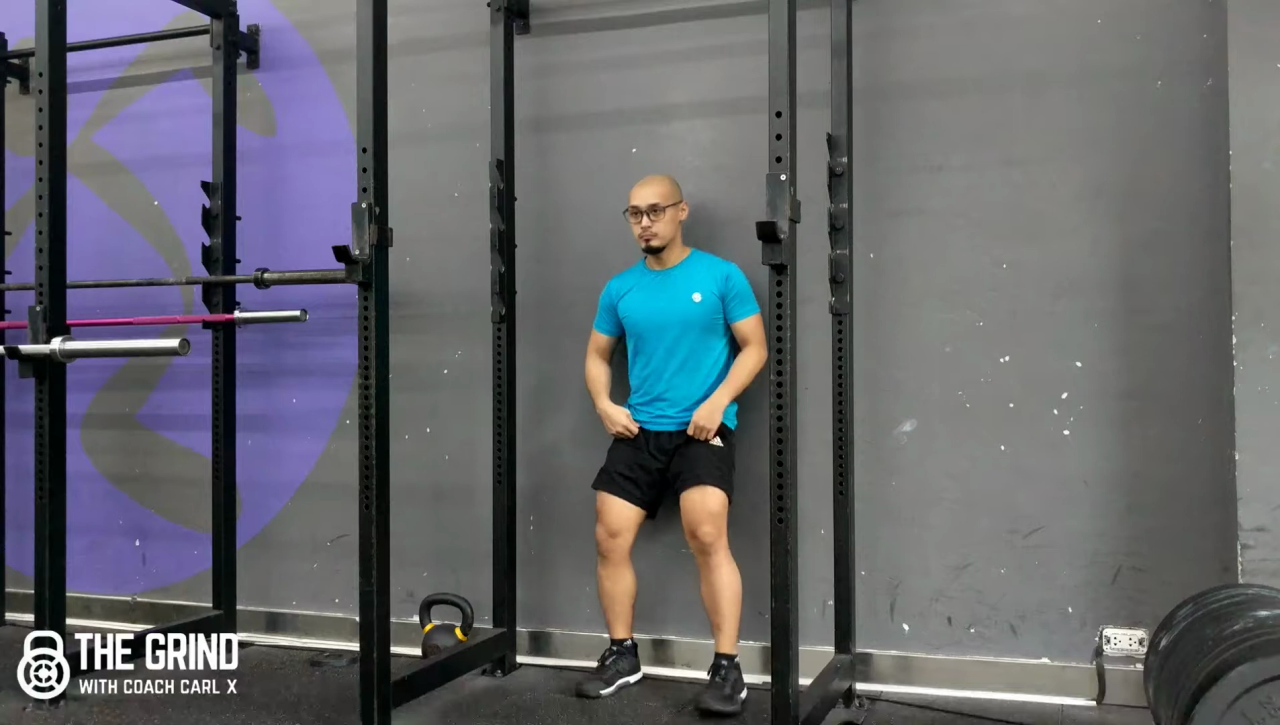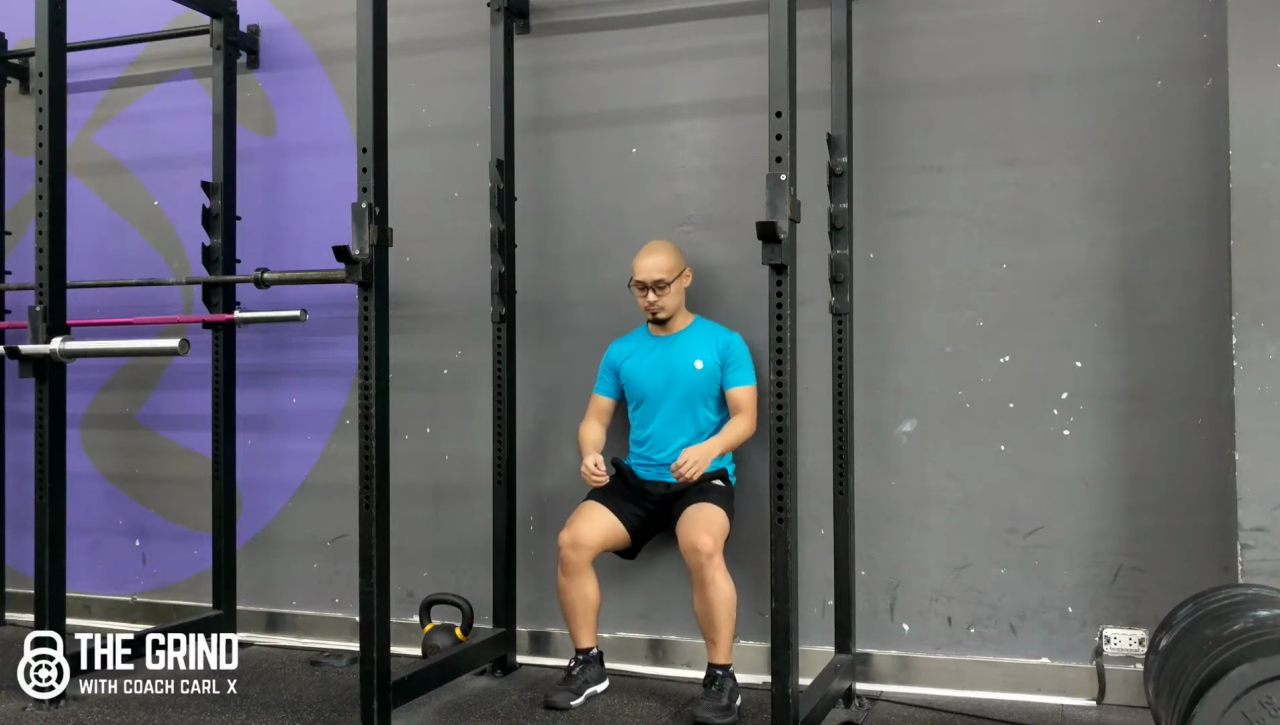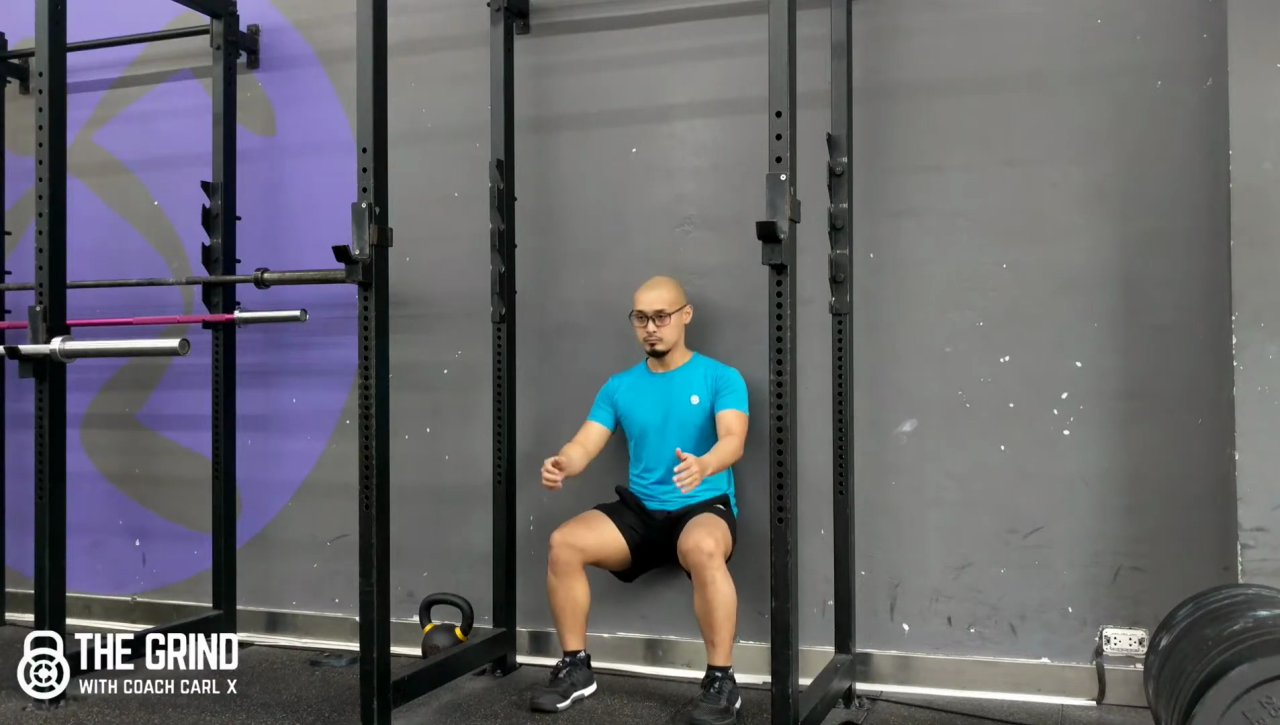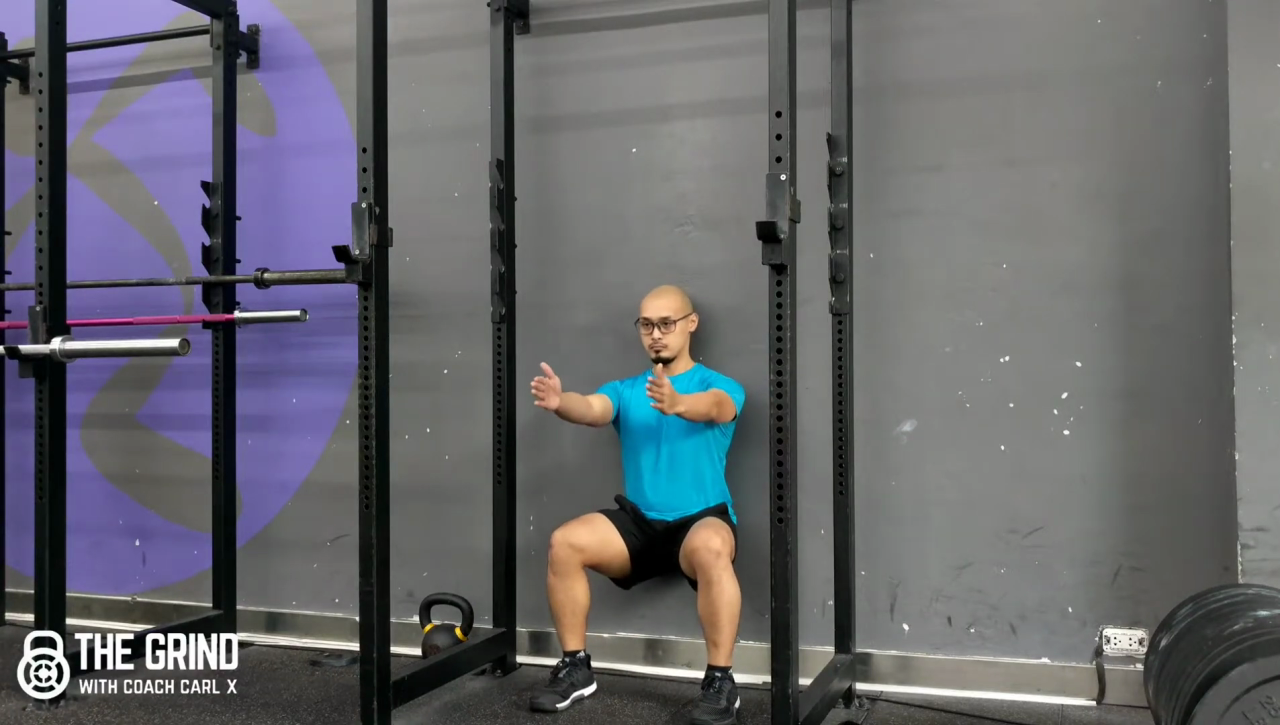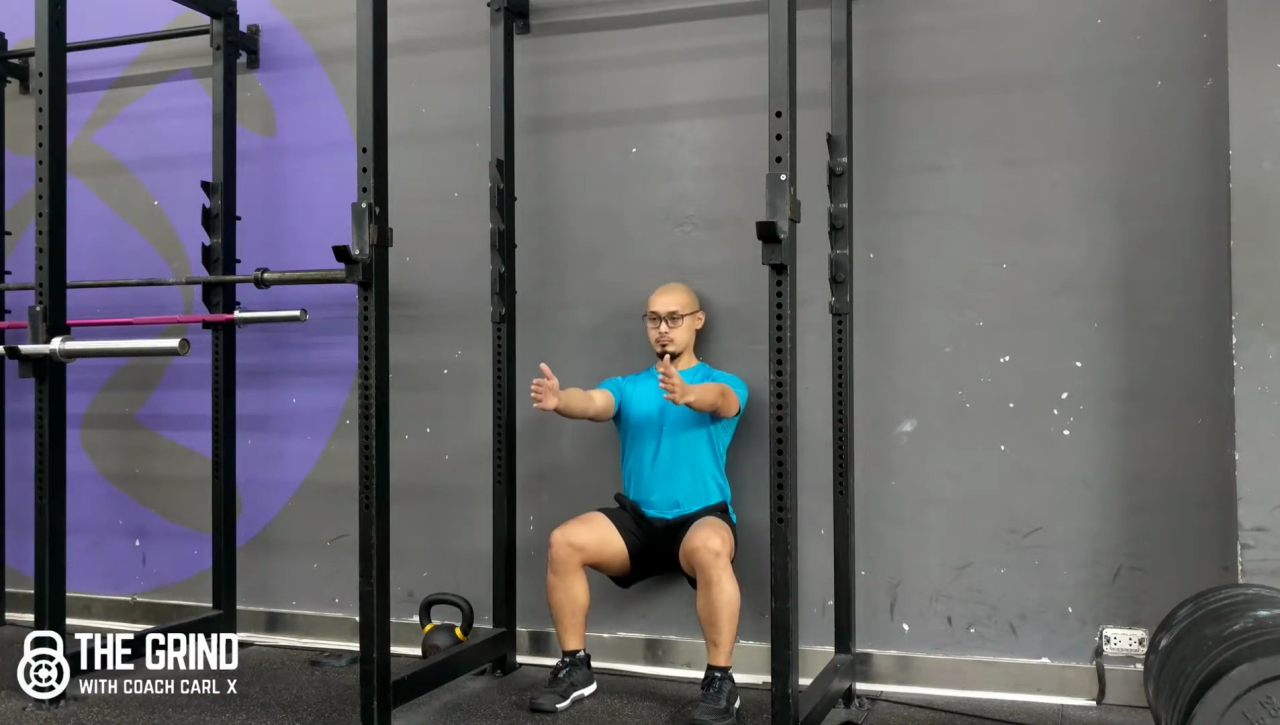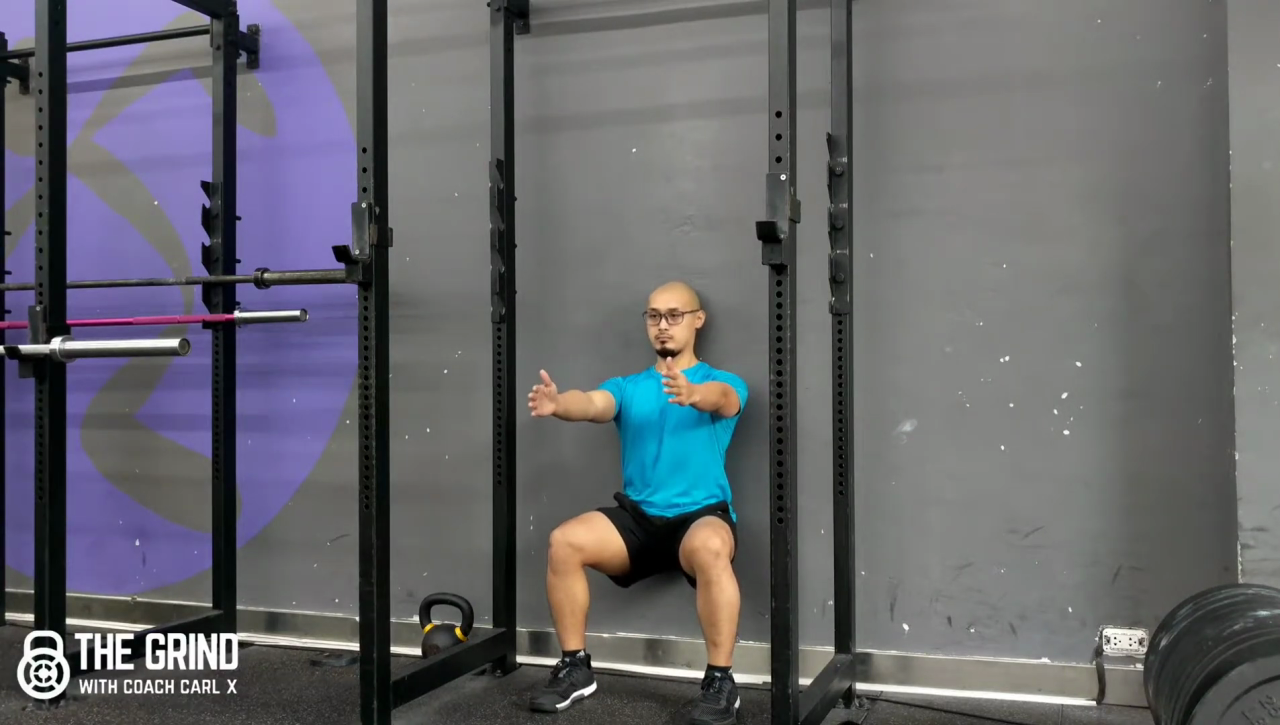
dt=0.7s
person 1, frame 1
left shoulder: (721, 276)
right shoulder: (620, 288)
left elbow: (754, 347)
right elbow: (596, 355)
left wrist: (718, 400)
right wrist: (603, 403)
left hip: (701, 431)
right hip: (639, 432)
left knee: (706, 537)
right knee: (610, 537)
left ankle: (727, 668)
right ankle: (622, 654)
person 1, frame 2
left shoulder: (724, 343)
right shoulder: (621, 351)
left elbow: (745, 416)
right elbow: (595, 419)
left wrist: (709, 449)
right wrist: (591, 454)
left hip: (702, 478)
right hip: (636, 479)
left knee: (702, 547)
right knee: (572, 541)
left ankle: (721, 677)
right ankle: (588, 664)
person 1, frame 3
left shoulder: (721, 378)
right shoulder: (620, 386)
left elbow: (733, 440)
right elbow: (585, 444)
left wrist: (703, 466)
right wrist: (563, 464)
left hip: (702, 509)
right hip: (640, 510)
left knee: (704, 549)
right knee: (563, 543)
left ankle: (721, 681)
right ankle: (575, 667)
person 1, frame 4
left shoulder: (721, 386)
right shoulder: (623, 391)
left elbow: (712, 408)
right elbow: (591, 409)
left wrist: (676, 403)
right wrist: (559, 401)
left hip: (700, 520)
right hip: (639, 522)
left knee: (709, 548)
right knee: (564, 542)
left ankle: (720, 682)
right ankle: (575, 667)
person 1, frame 5
left shoulder: (724, 385)
right shoulder: (627, 387)
left elbow: (715, 397)
right elbow: (593, 402)
left wrist: (686, 393)
right wrist: (558, 399)
left hip: (701, 518)
right hip: (638, 518)
left knee: (709, 549)
right knee: (563, 542)
left ankle: (720, 682)
right ankle: (575, 667)
person 1, frame 6
left shoulder: (724, 383)
right shoulder: (626, 387)
left elbow: (718, 397)
right elbow: (592, 404)
left wrist: (690, 393)
right wrist: (558, 404)
left hip: (701, 515)
right hip: (638, 517)
left knee: (709, 549)
right knee: (563, 542)
left ankle: (720, 681)
right ankle: (575, 667)
